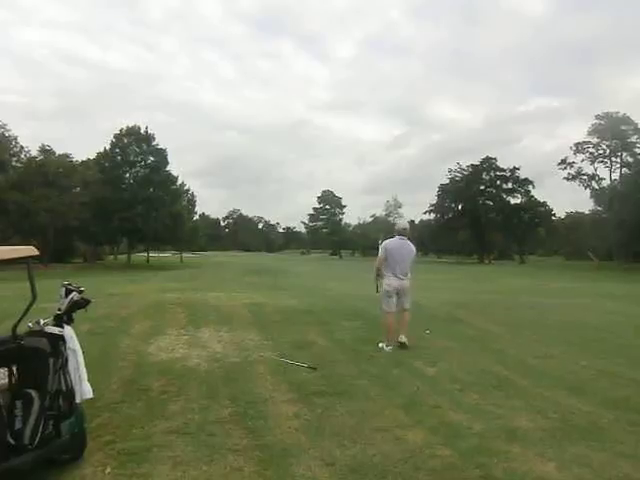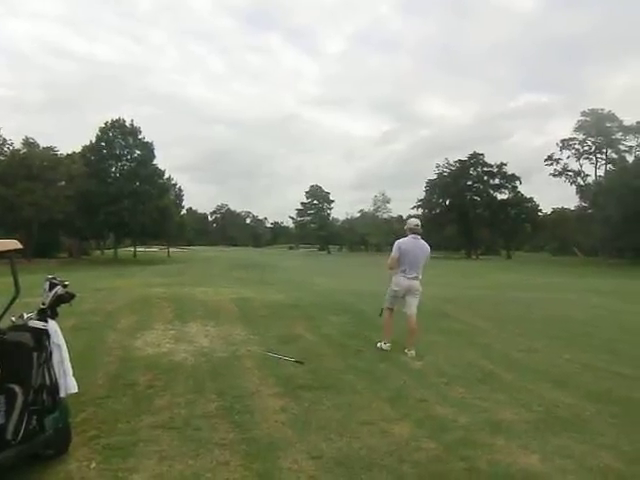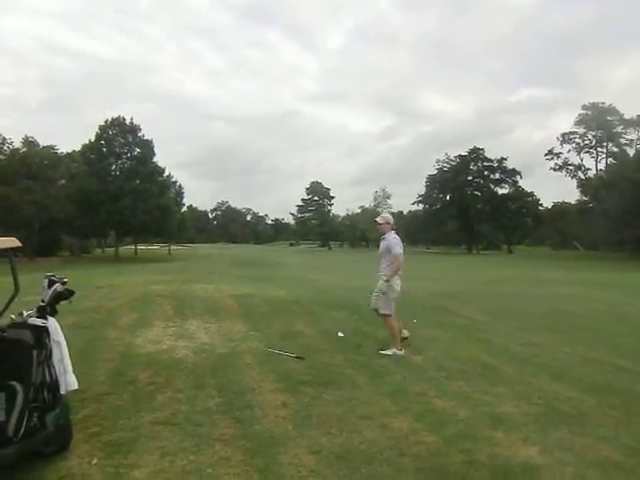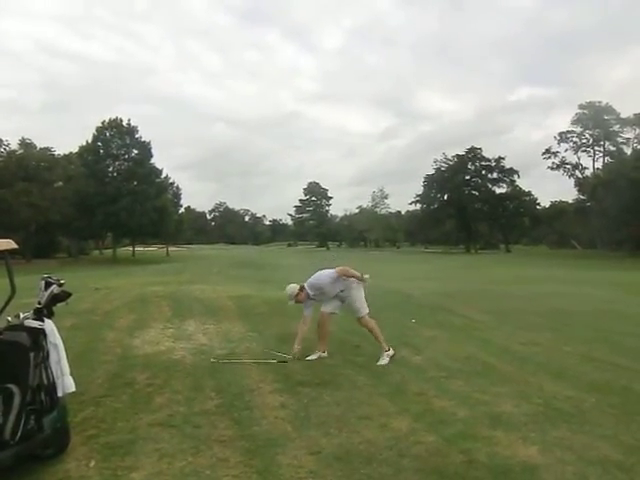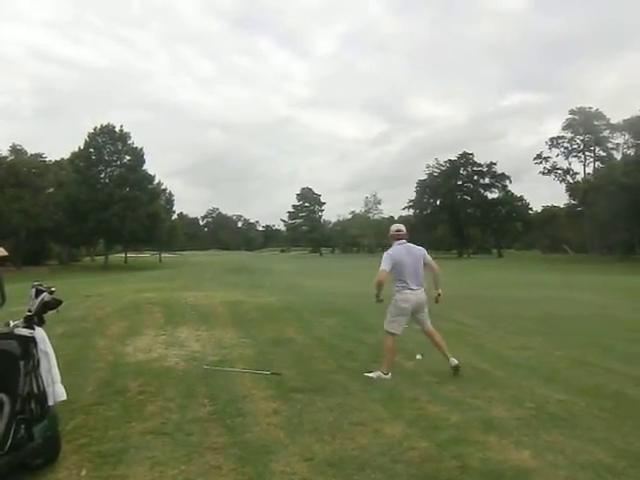
dt=1s
person 1, frame 1
left shoulder: (387, 243)
right shoulder: (412, 247)
left elbow: (378, 265)
left wrist: (377, 274)
left hip: (390, 281)
right hip: (405, 282)
left knee: (390, 313)
right knee: (405, 310)
left ankle: (388, 344)
right ankle: (403, 336)
person 1, frame 2
left shoulder: (400, 243)
right shoulder: (426, 247)
left elbow: (390, 265)
left hip: (399, 280)
right hip: (415, 283)
left knee: (388, 309)
right knee: (412, 315)
left ankle: (386, 342)
right ankle: (410, 349)
person 1, frame 3
left shoulder: (392, 239)
right shoulder: (385, 239)
left elbow: (399, 262)
left wrist: (387, 280)
left hip: (389, 281)
right hip: (385, 280)
left knee: (386, 314)
right knee: (376, 308)
left ankle: (397, 348)
right ankle: (401, 332)
person 1, frame 4
left shoulder: (318, 281)
right shoulder: (308, 298)
left elbow: (343, 269)
right elbow: (304, 323)
left wrist: (361, 277)
right wrist: (297, 346)
left hip: (351, 287)
left knee: (363, 319)
right knee: (323, 317)
left ankle: (386, 350)
right ankle: (322, 350)
person 1, frame 5
left shoulder: (390, 254)
right shoulder: (419, 250)
left elbow: (380, 279)
right elbow: (435, 269)
left wrist: (377, 294)
right wrist: (438, 290)
left hip: (403, 297)
right hip: (420, 295)
left knee: (389, 333)
right knee: (428, 329)
left ankle: (384, 371)
right ankle: (451, 360)
